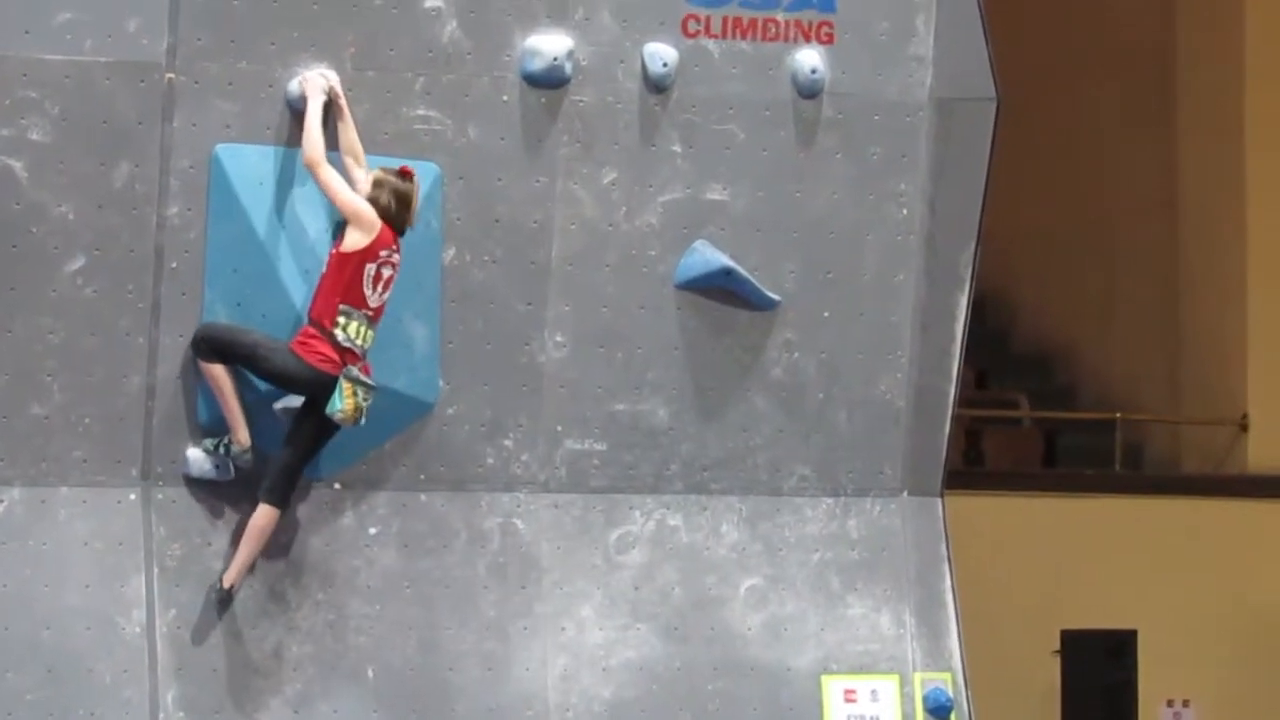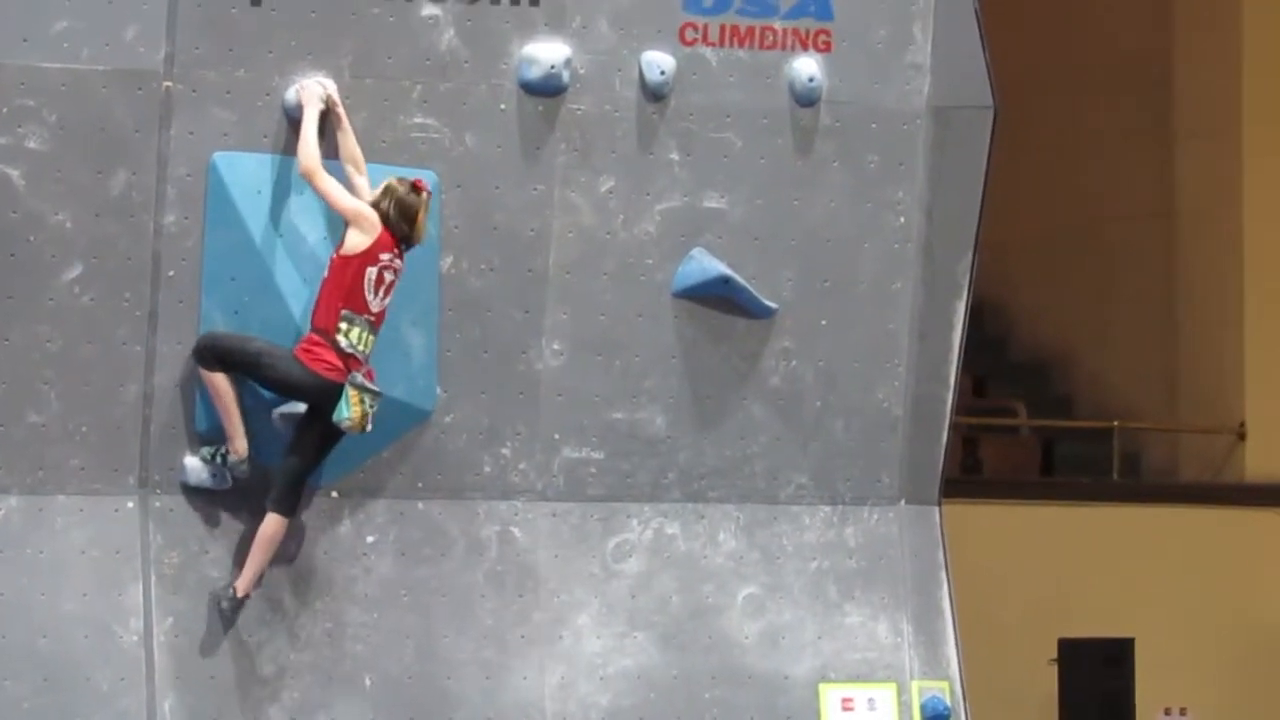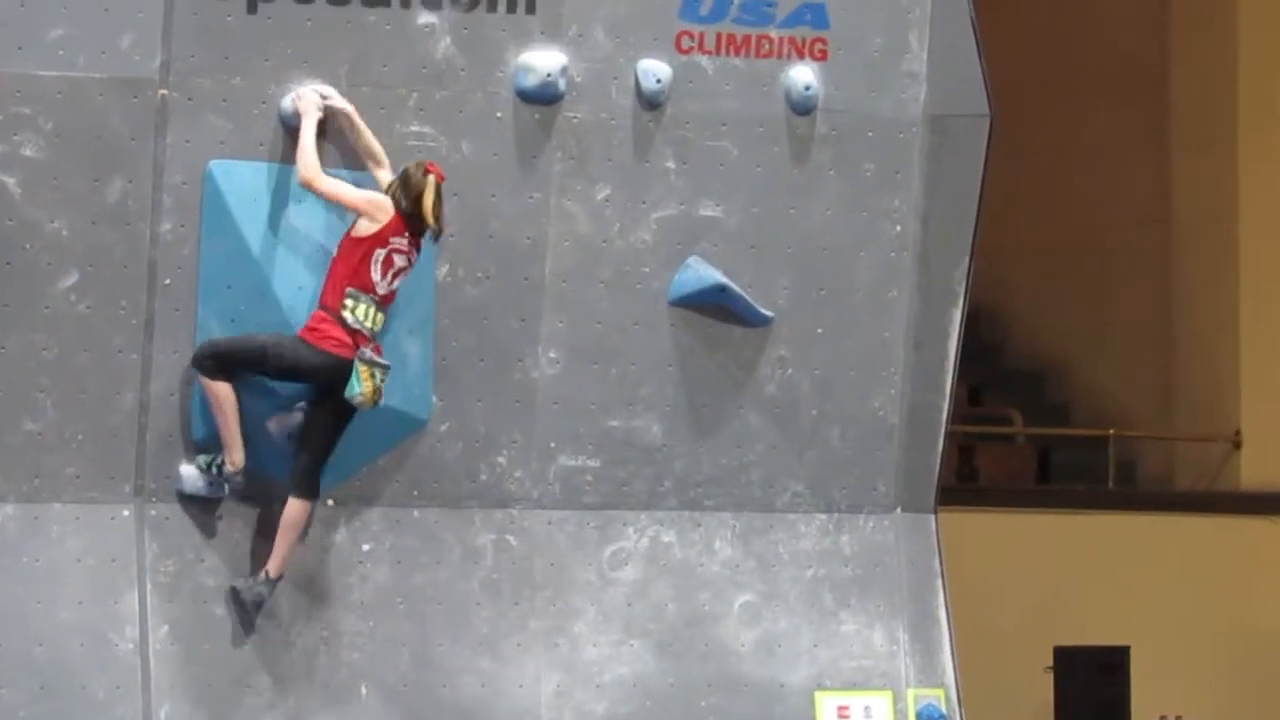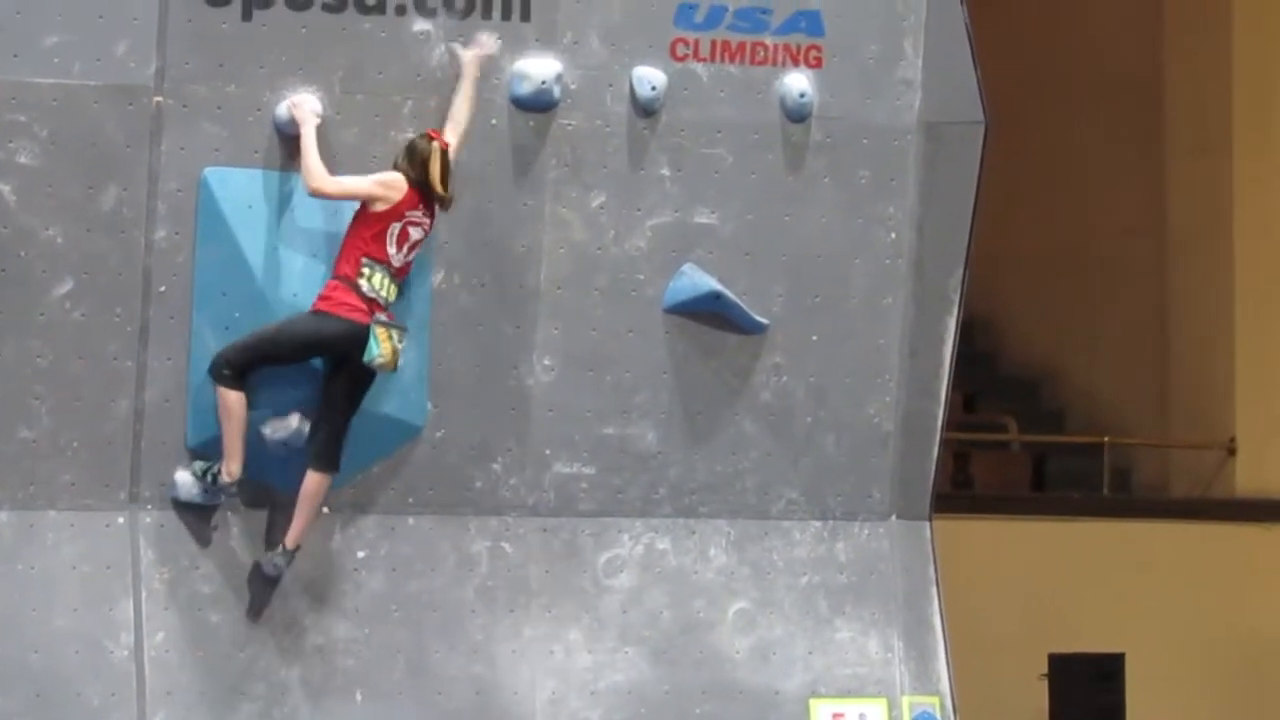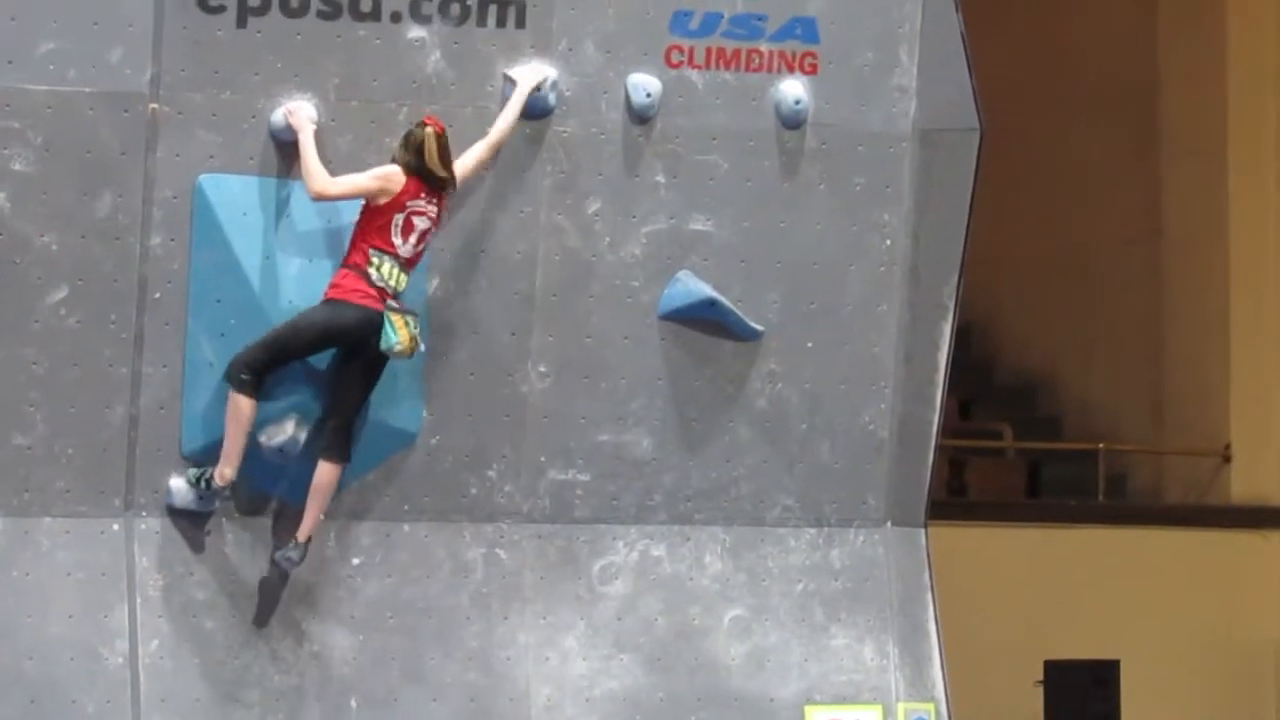
dt=0.2s
person 1, frame 1
left shoulder: (368, 224)
right shoulder: (389, 242)
left elbow: (315, 159)
right elbow: (355, 163)
left wrist: (315, 98)
right wrist: (340, 105)
left hip: (312, 364)
right hip: (347, 383)
left knee: (207, 339)
right knee: (281, 479)
left ankle: (238, 442)
right ankle: (229, 583)
person 1, frame 2
left shoulder: (369, 226)
right shoulder: (393, 249)
left elbow: (310, 168)
right elbow: (356, 169)
left wrist: (312, 108)
right wrist: (338, 113)
left hip: (315, 372)
right hip: (349, 388)
left knee: (208, 348)
right knee: (288, 486)
left ankle: (236, 453)
right ankle: (238, 590)
person 1, frame 3
left shoulder: (382, 210)
right shoulder: (414, 231)
left elbow: (310, 176)
right elbow: (380, 163)
left wrist: (309, 117)
right wrist: (346, 114)
left hip: (323, 350)
right hip: (359, 368)
left knee: (210, 356)
right knee: (307, 470)
left ankle: (232, 464)
right ankle: (266, 578)
person 1, frame 4
left shoulder: (395, 187)
right shoulder: (434, 200)
left elbow: (318, 184)
right elbow: (449, 139)
left wrist: (307, 125)
right wrist: (471, 71)
left hip: (337, 319)
right hip: (375, 337)
left knee: (228, 365)
right knee: (327, 440)
left ankle: (225, 475)
right ankle: (288, 549)
person 1, frame 5
left shoulder: (393, 179)
right shoulder: (444, 189)
left elbow: (320, 188)
right elbow: (493, 139)
left wrist: (304, 130)
right wrist: (523, 87)
left hip: (348, 308)
right hip: (383, 323)
left knee: (245, 368)
right knee: (338, 432)
left ankle: (220, 479)
right ankle: (300, 542)
